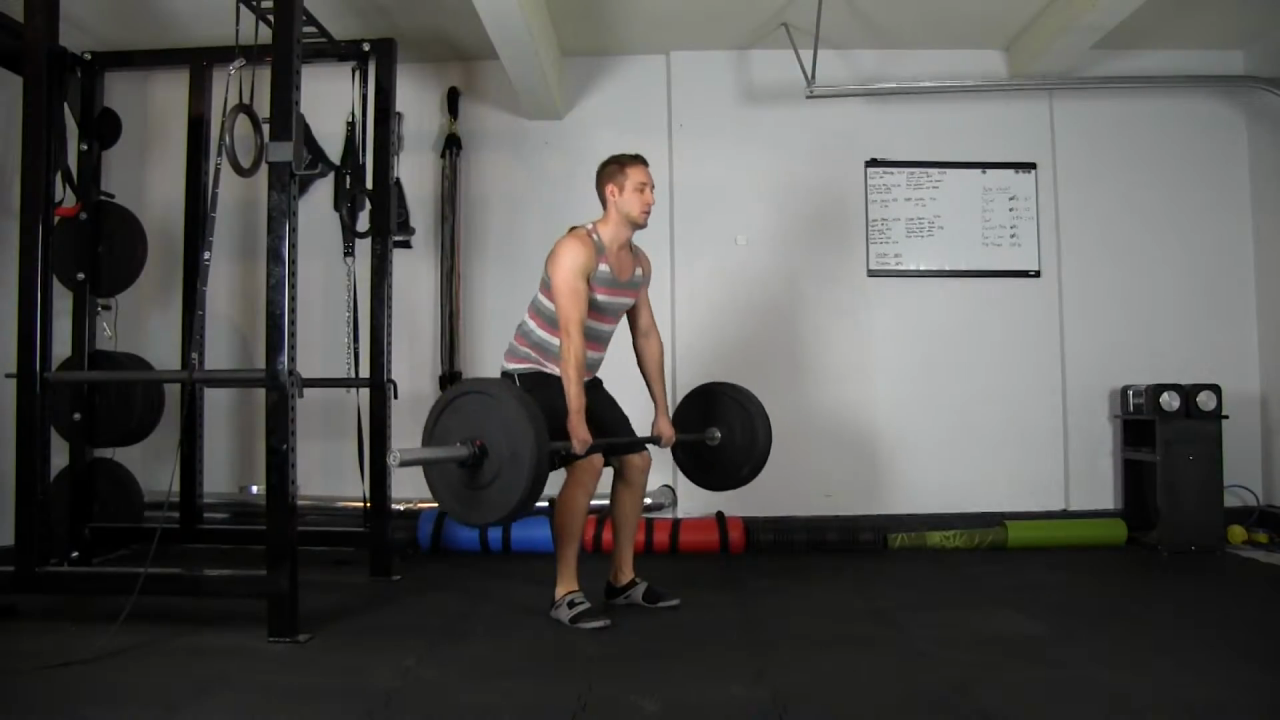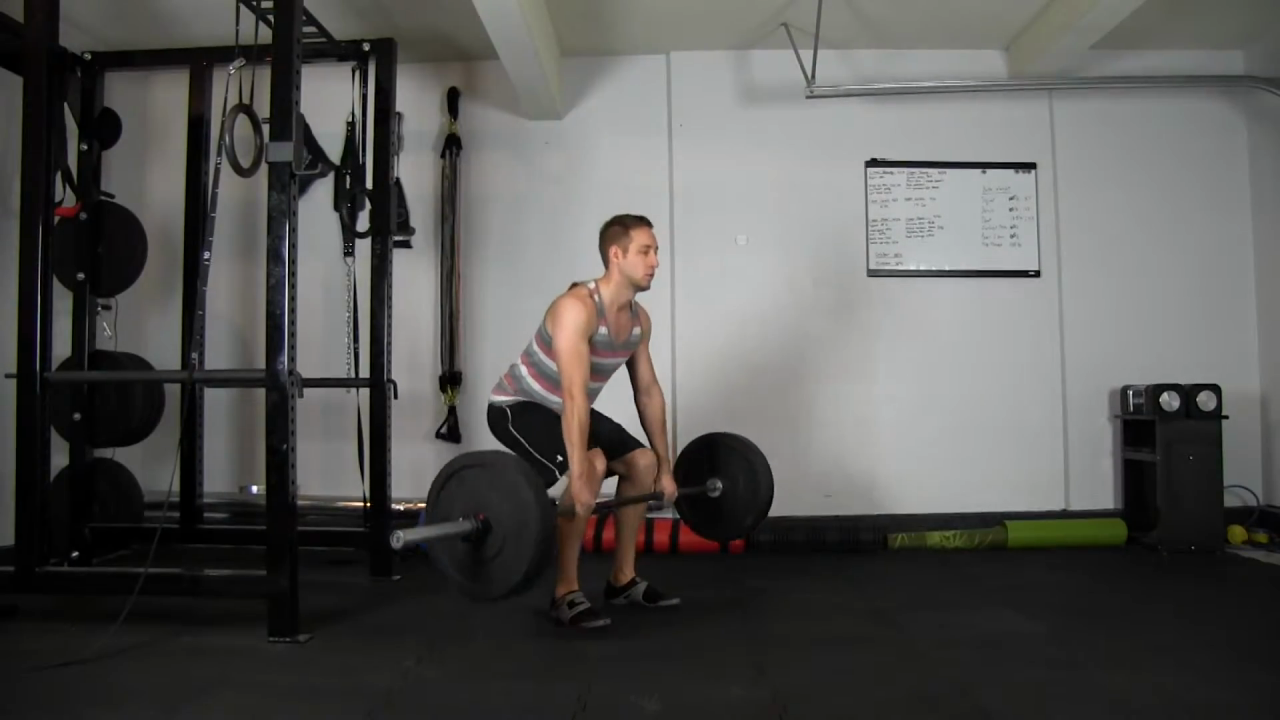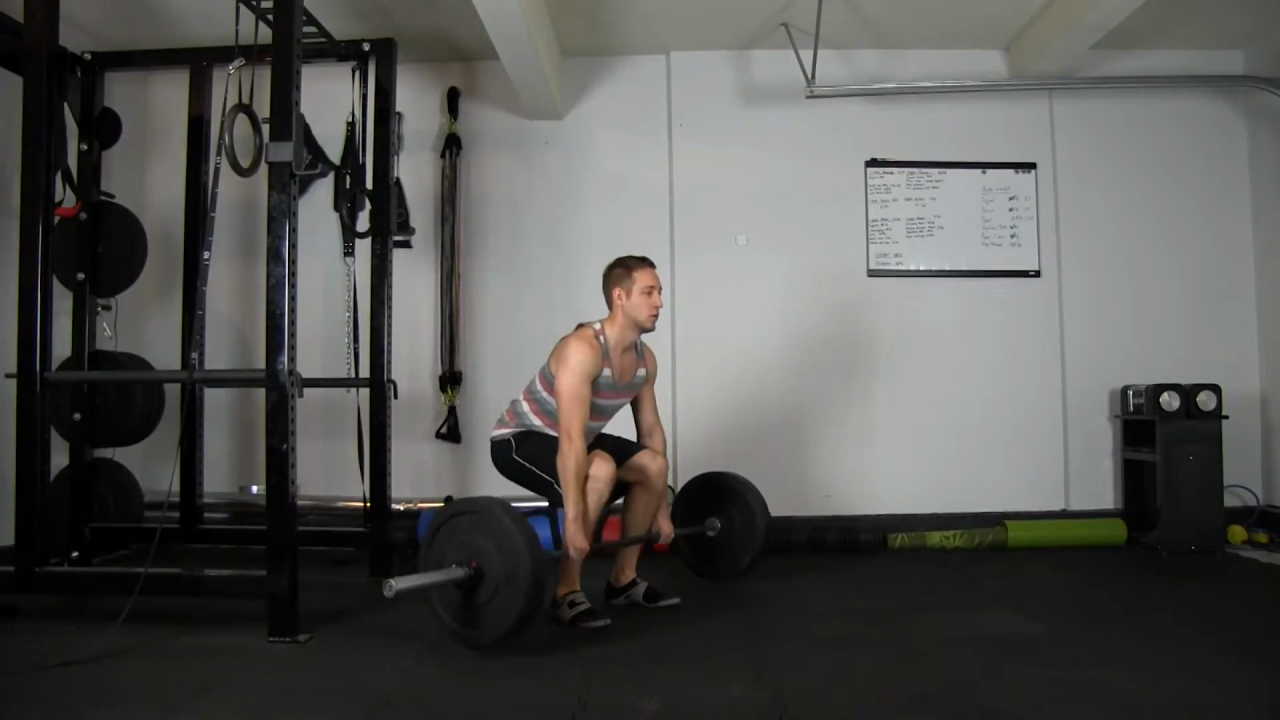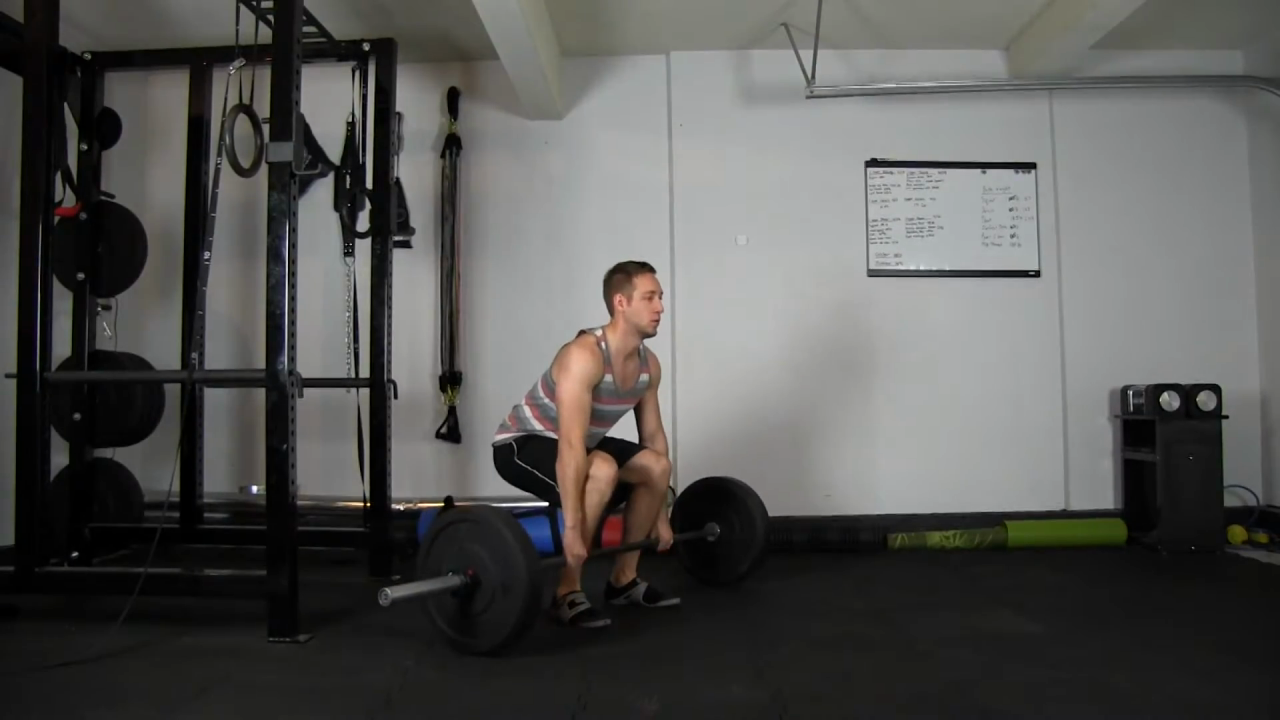
dt=0.5s
person 1, frame 1
left shoulder: (640, 262)
right shoulder: (577, 248)
left elbow: (647, 336)
right elbow: (571, 334)
left wrist: (662, 411)
right wrist: (575, 416)
left hip: (581, 376)
right hip: (533, 372)
left knee: (635, 460)
right knee: (587, 463)
left ankle: (623, 579)
right ankle: (566, 593)
person 1, frame 2
left shoulder: (639, 319)
right shoulder: (578, 307)
left elbow: (648, 391)
right elbow: (574, 396)
left wrist: (665, 466)
right wrist: (579, 474)
left hip: (561, 409)
right hip: (518, 406)
left knee: (642, 462)
right knee: (591, 465)
left ankle: (623, 579)
right ankle: (566, 593)
person 1, frame 3
left shoulder: (644, 358)
right shoulder: (582, 349)
left elbow: (651, 431)
right elbow: (571, 440)
left wrist: (662, 510)
right wrist: (574, 521)
left hip: (574, 439)
right hip: (519, 439)
left knee: (653, 467)
right knee: (599, 469)
left ankle: (623, 579)
right ankle: (567, 593)
person 1, frame 4
left shoulder: (648, 364)
right shoulder: (584, 356)
left elbow: (653, 436)
right elbow: (570, 448)
left wrist: (661, 516)
right wrist: (572, 529)
right hip: (522, 444)
left knee: (657, 467)
right knee: (602, 471)
left ankle: (624, 580)
right ankle: (568, 593)
